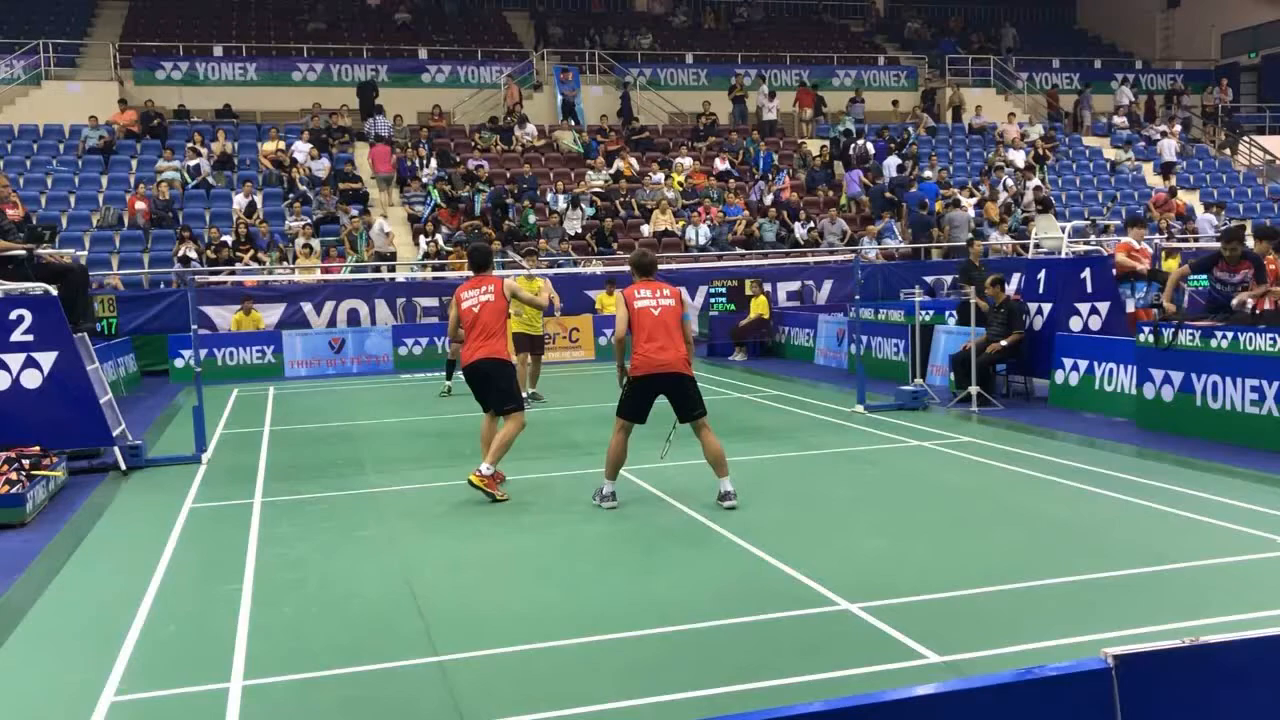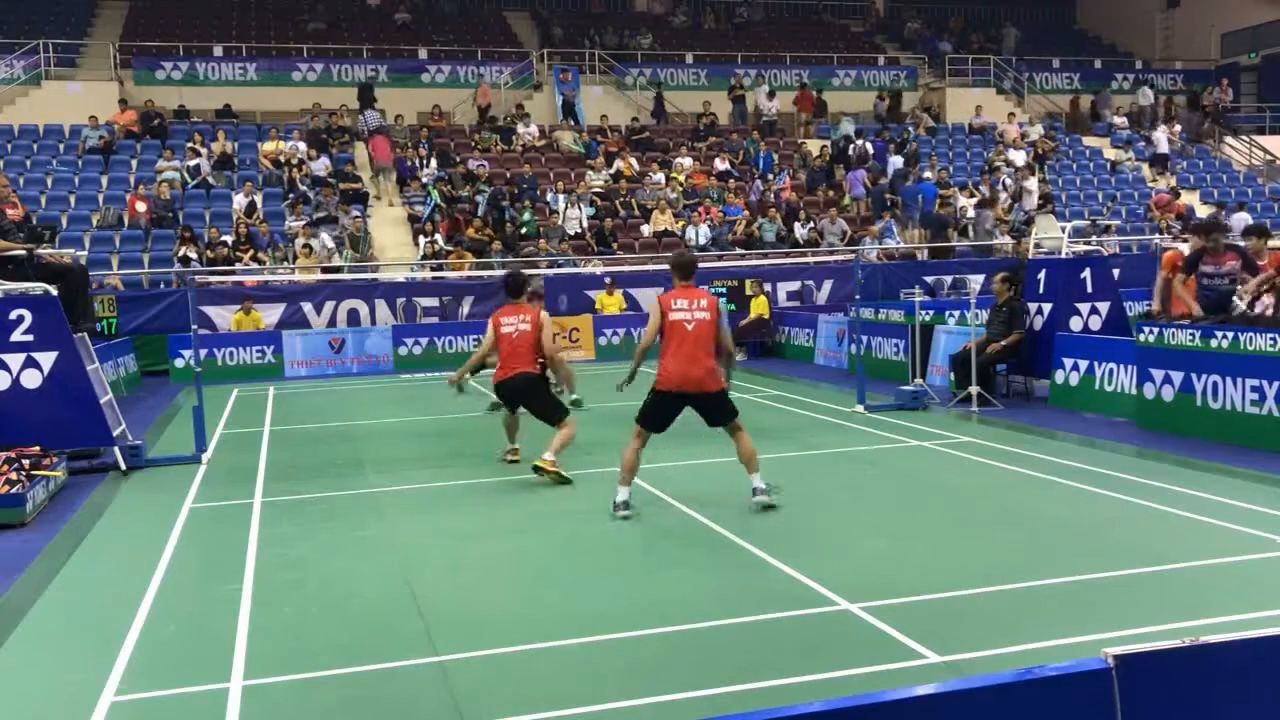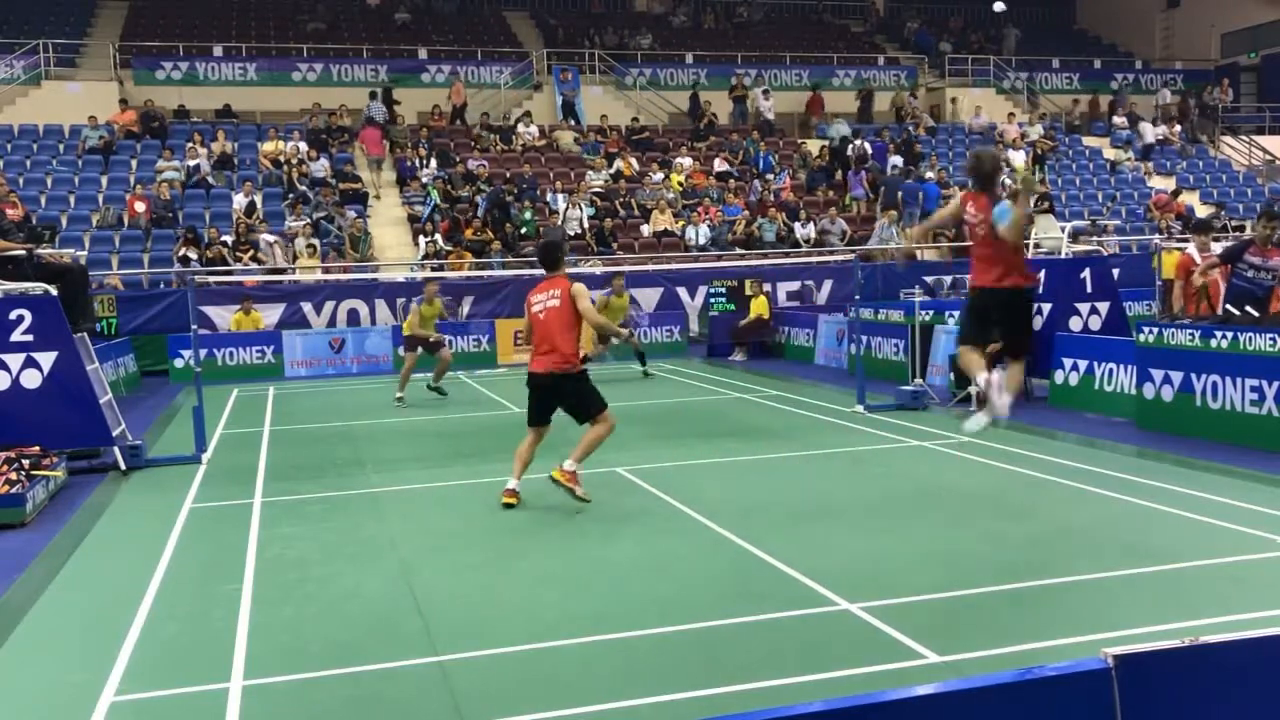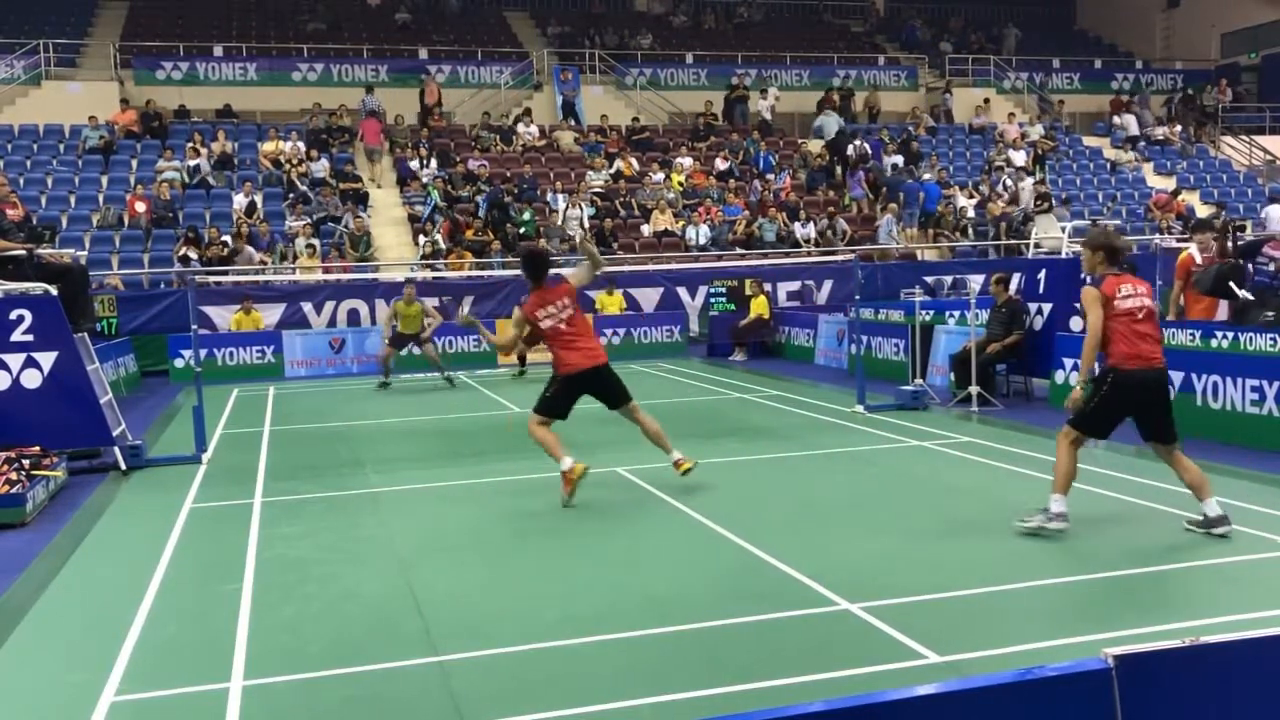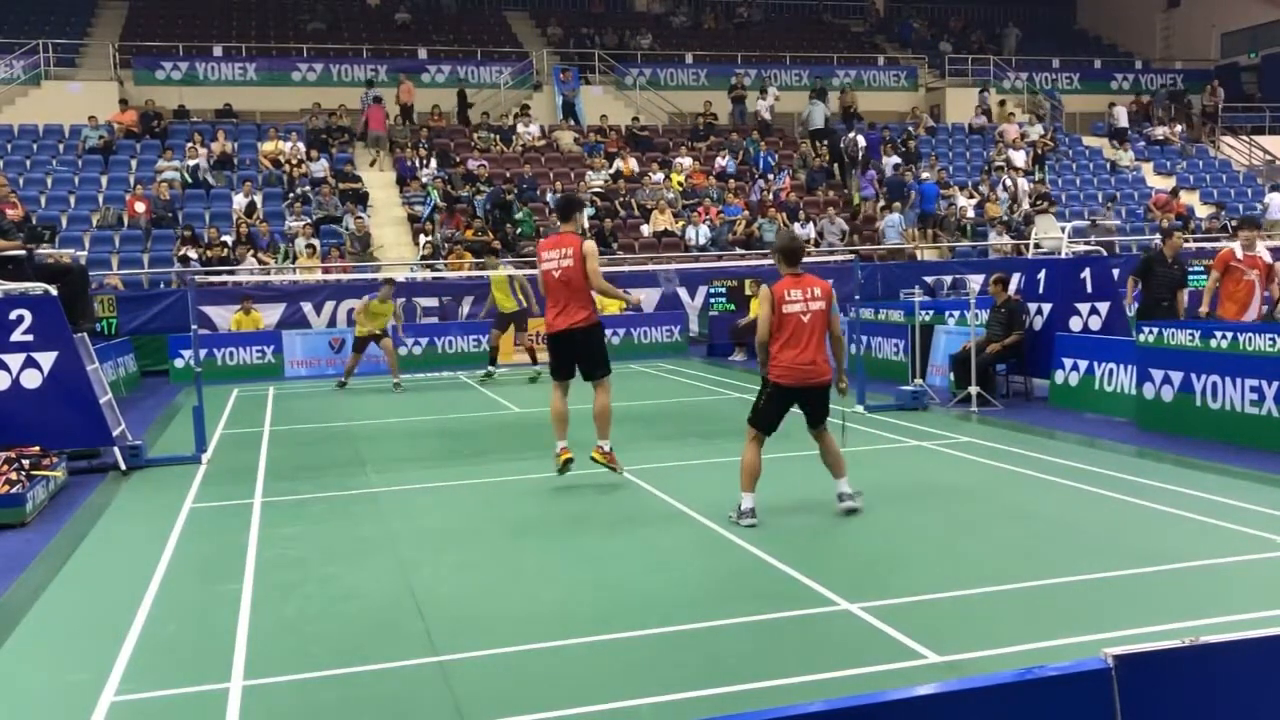
dt=1s
person 1, frame 1
left shoulder: (627, 295)
right shoulder: (675, 293)
left elbow: (620, 335)
right elbow: (689, 339)
left wrist: (620, 366)
right wrist: (686, 370)
left hip: (644, 369)
right hip: (678, 368)
left knee: (621, 428)
right knee: (702, 428)
left ankle: (608, 491)
right ankle: (727, 490)
person 1, frame 2
left shoulder: (663, 301)
right shoulder: (714, 304)
left elbow: (646, 342)
right elbow: (728, 349)
left wrist: (630, 374)
right wrist: (724, 377)
left hip: (673, 383)
right hip: (709, 382)
left knee: (638, 437)
right knee: (738, 430)
left ankle: (622, 498)
right ankle: (759, 488)
person 1, frame 3
left shoulder: (967, 199)
right shoulder: (1000, 206)
left elbow: (933, 222)
right elbow: (1012, 238)
left wrist: (913, 236)
right wrist: (1025, 202)
left hip: (982, 288)
right hip: (1014, 288)
left knee: (968, 351)
right knee: (1016, 363)
left ankle: (988, 383)
right ankle: (998, 404)
person 1, frame 4
left shoulder: (1094, 289)
right shoulder: (1142, 285)
left elbow: (1094, 336)
right elbow: (1156, 333)
left wrist: (1081, 384)
left hip: (1120, 375)
right hip: (1153, 375)
left knee: (1069, 439)
right knee: (1170, 452)
left ankle: (1056, 511)
right ankle: (1213, 514)
person 1, frame 5
left shoulder: (770, 291)
right shoulder: (824, 288)
left elbow: (762, 337)
right elbow: (837, 335)
left wrist: (763, 363)
right wrist: (841, 375)
left hip: (780, 376)
right hip: (818, 376)
left knee: (754, 439)
right knee: (821, 433)
left ankle: (747, 507)
right ankle: (846, 492)
person 2, frame 1
left shoulder: (459, 293)
right shoulder: (504, 284)
left elbow: (452, 335)
right elbow: (541, 303)
right wrist: (545, 291)
left hip: (469, 363)
right hip: (494, 360)
left knee: (491, 413)
right knee: (515, 420)
left ankle: (488, 470)
right ankle: (483, 472)
person 2, frame 2
left shoulder: (496, 317)
right shoulder: (540, 314)
left elbow: (483, 352)
right elbow: (549, 352)
left wrist: (460, 374)
right wrist: (563, 375)
left hip: (503, 382)
right hip: (529, 379)
left knee: (512, 409)
right knee: (568, 426)
left ankle: (513, 448)
right ankle: (548, 459)
person 2, frame 3
left shoulder: (531, 296)
right shoulder: (574, 288)
right elbow: (594, 320)
right wrist: (620, 332)
left hip: (537, 373)
right hip: (566, 370)
left knee: (535, 433)
right knee: (604, 423)
left ankle: (511, 488)
right ankle: (568, 469)
person 2, frame 4
left shoulder: (523, 310)
right shoulder: (567, 286)
left elbow: (504, 348)
right elbow: (595, 266)
left wrist: (477, 326)
left hip: (567, 374)
right hip: (596, 366)
left knee: (536, 425)
right knee: (634, 412)
left ankle: (569, 467)
right ankle: (676, 458)
person 2, frame 5
left shoulder: (543, 247)
right shoulder: (585, 245)
right elbow: (597, 285)
right wrist: (627, 298)
left hip: (555, 329)
right hip: (584, 325)
left knee: (559, 389)
right knee: (601, 387)
left ankle: (562, 449)
right ankle: (603, 448)
